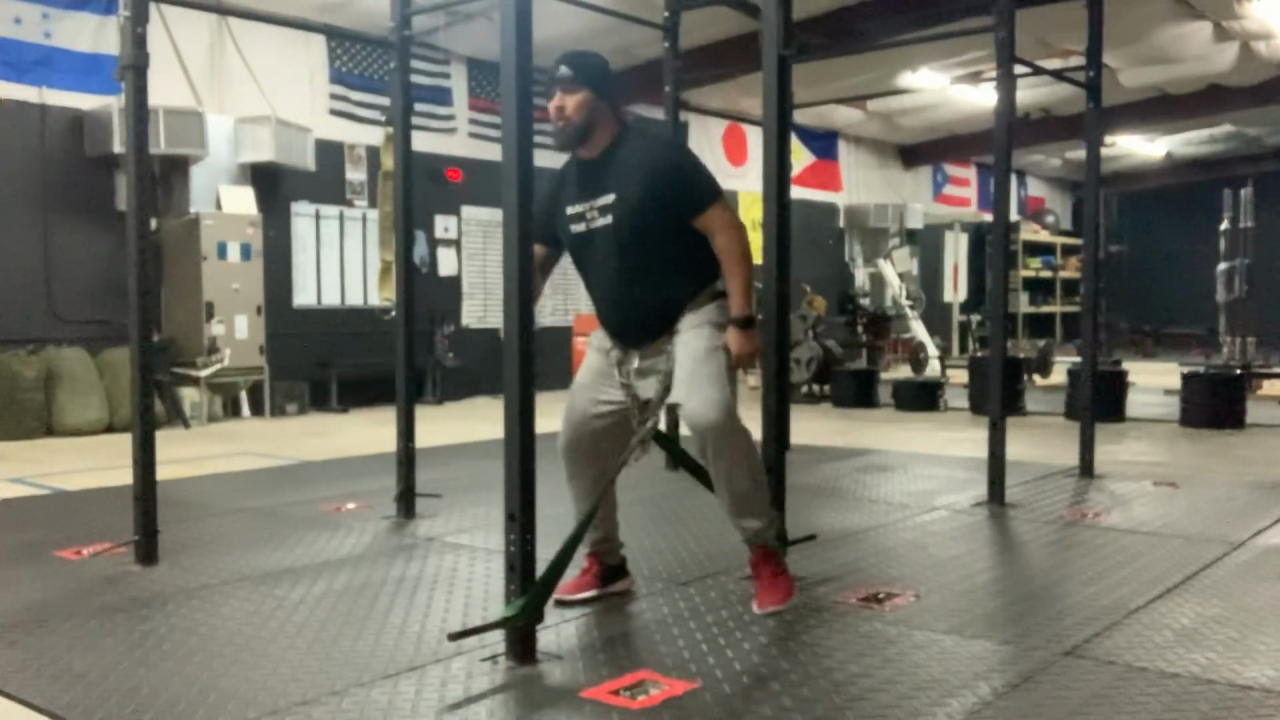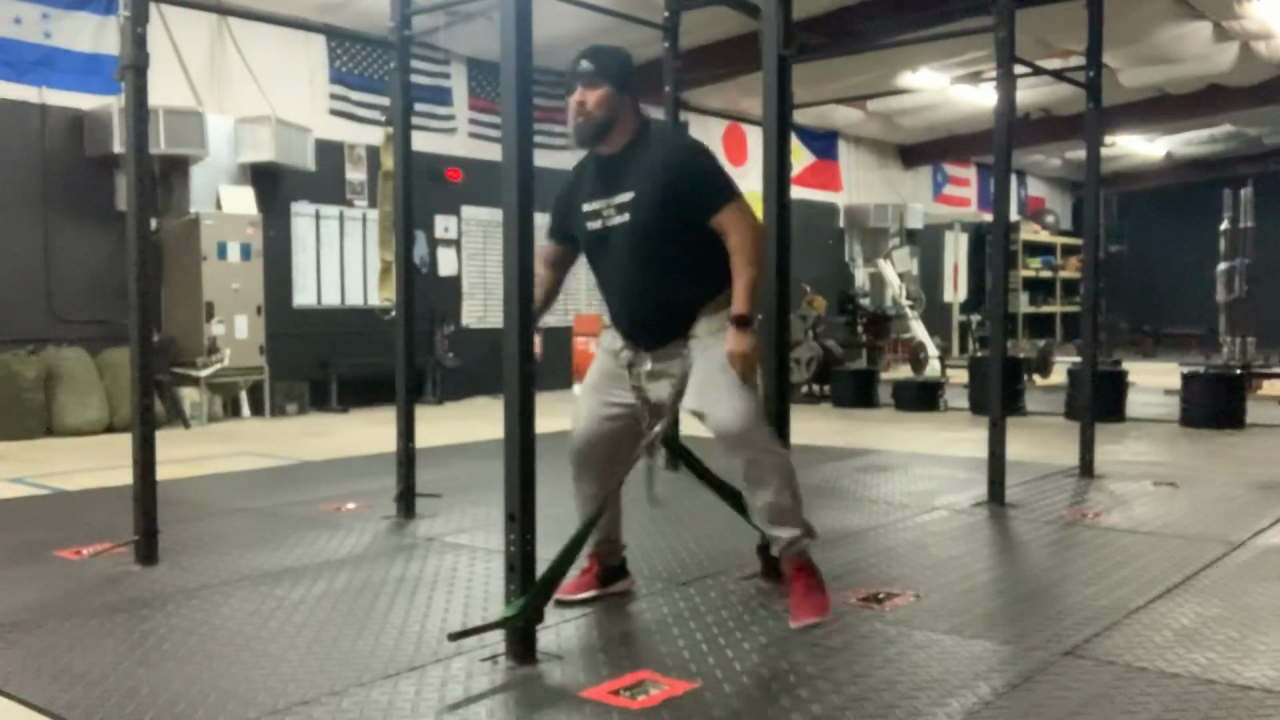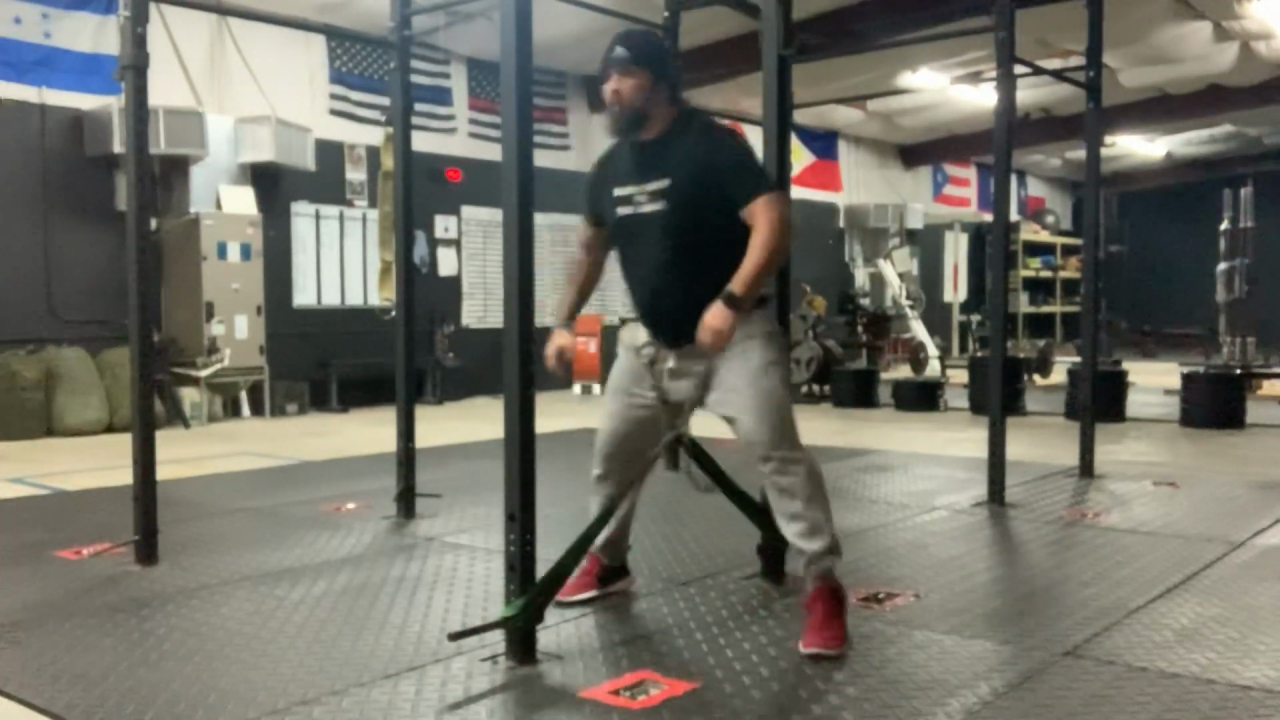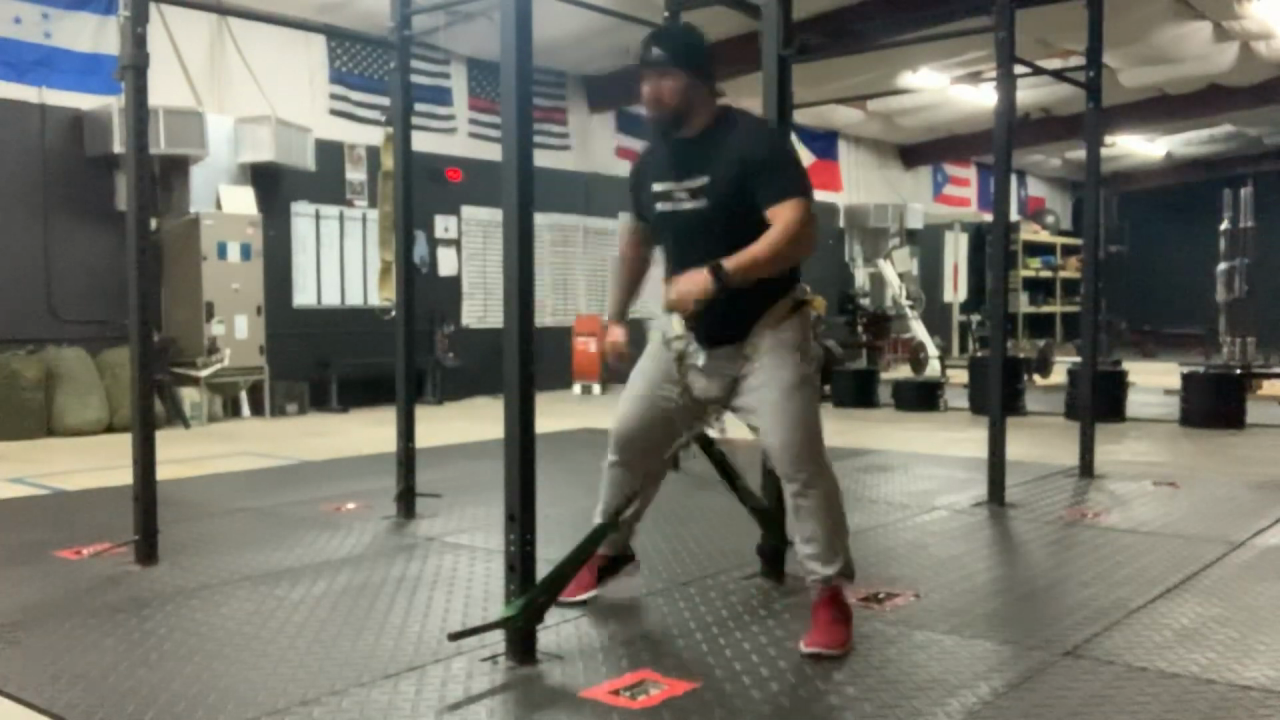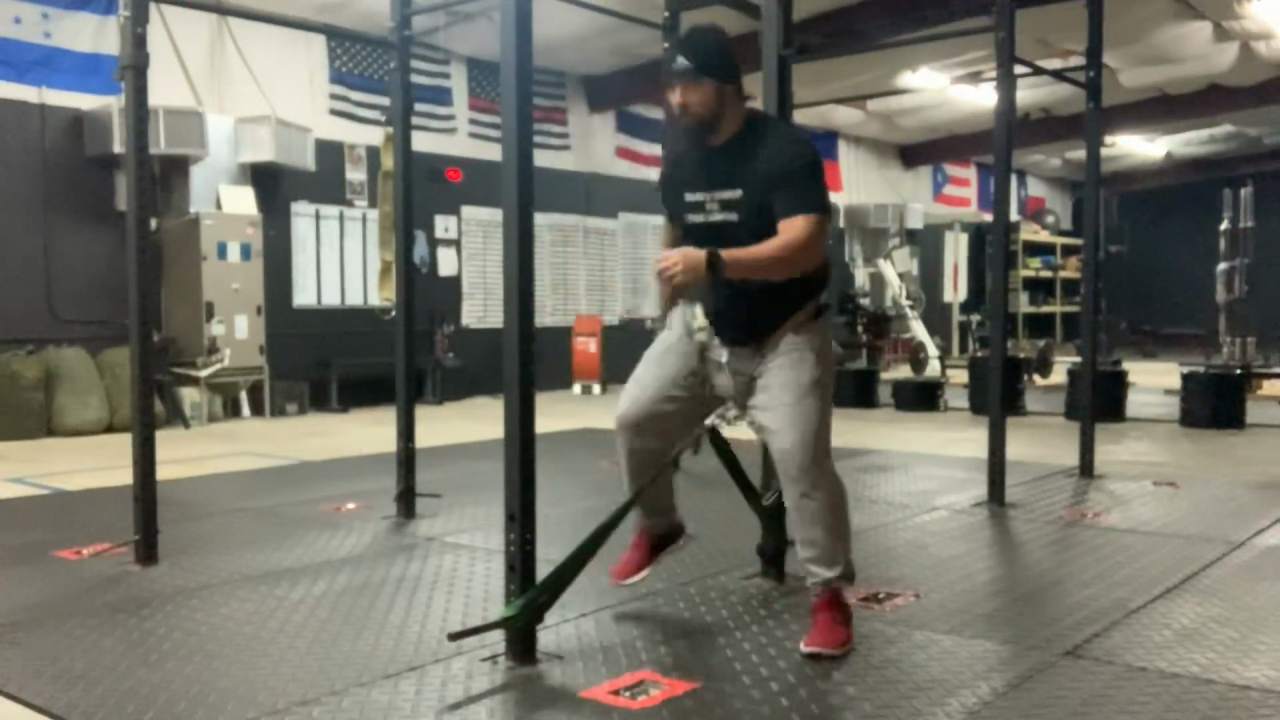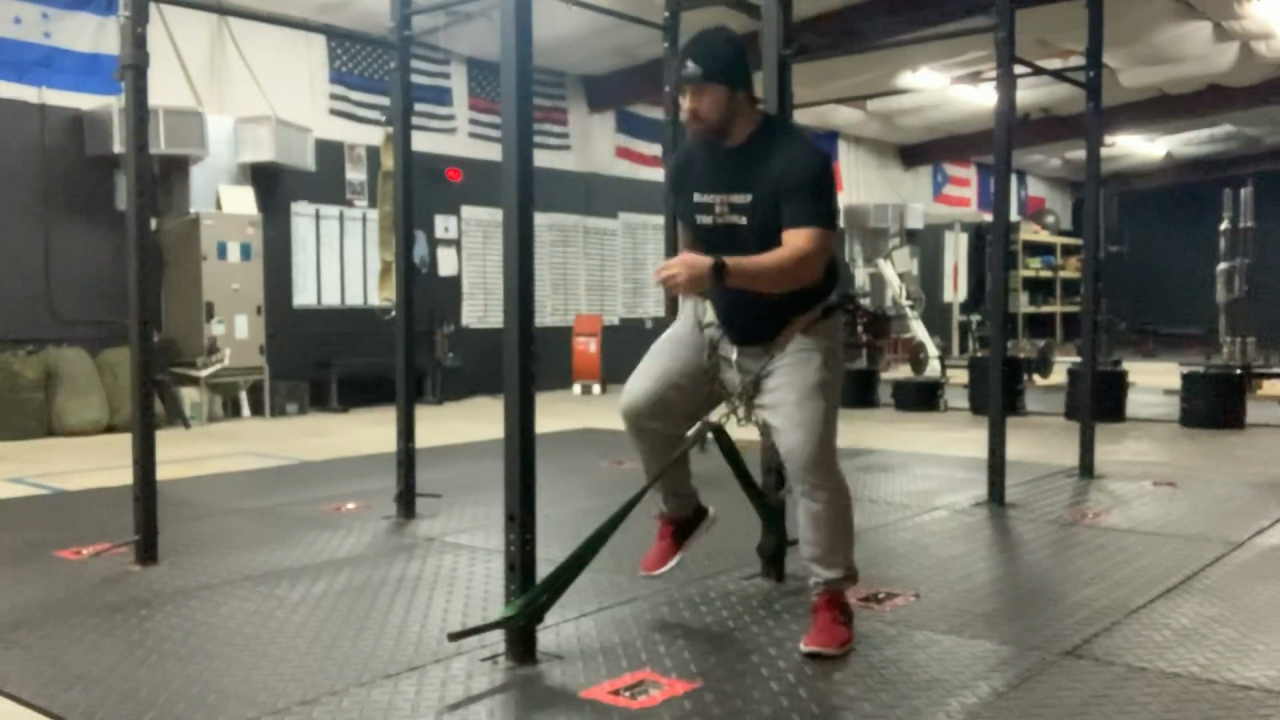
dt=0.1s
person 1, frame 1
left shoulder: (658, 156)
right shoulder: (562, 186)
left elbow: (726, 230)
right elbow: (535, 264)
left wrist: (741, 320)
left hip: (693, 321)
right hip: (619, 340)
left knee: (711, 418)
right knee: (580, 440)
left ankle: (763, 546)
right ankle: (607, 563)
person 1, frame 2
left shoulder: (676, 155)
right shoulder: (579, 183)
left elbow: (743, 230)
right elbow: (550, 261)
left wrist: (742, 321)
left hip: (705, 325)
right hip: (630, 342)
left knee: (739, 426)
right knee: (590, 445)
left ankle: (796, 561)
right ankle: (607, 563)
person 1, frame 3
left shoulder: (714, 145)
right shoulder: (611, 167)
left elbow: (773, 223)
right elbow: (592, 247)
left wrist: (731, 300)
right wrist: (564, 323)
left hip: (732, 330)
right hip: (655, 337)
left knee: (774, 443)
right knee: (614, 447)
left ankle: (824, 586)
right ankle: (607, 562)
person 1, frame 4
left shoulder: (756, 142)
right shoulder: (651, 162)
left elbow: (797, 232)
right elbow: (639, 240)
left wrist: (718, 276)
right wrist: (617, 316)
left hip: (765, 328)
right hip: (686, 334)
left knee: (796, 454)
right knee: (630, 436)
left ankle: (830, 593)
right ankle: (610, 552)
person 1, frame 5
left shoulder: (786, 152)
right shoulder: (678, 164)
left elbow: (806, 250)
left wrist: (713, 265)
right wrist: (675, 315)
left hip: (787, 333)
right hip: (705, 325)
left knee: (801, 459)
right knee: (636, 417)
left ankle: (830, 595)
right ankle: (658, 525)
person 1, frame 6
left shoulder: (798, 158)
right shoulder: (688, 163)
left elbow: (806, 260)
left wrist: (717, 270)
right wrist: (694, 301)
left hip: (796, 334)
right hip: (714, 322)
left knee: (808, 458)
right knee: (641, 405)
left ankle: (831, 596)
right ankle: (681, 513)
